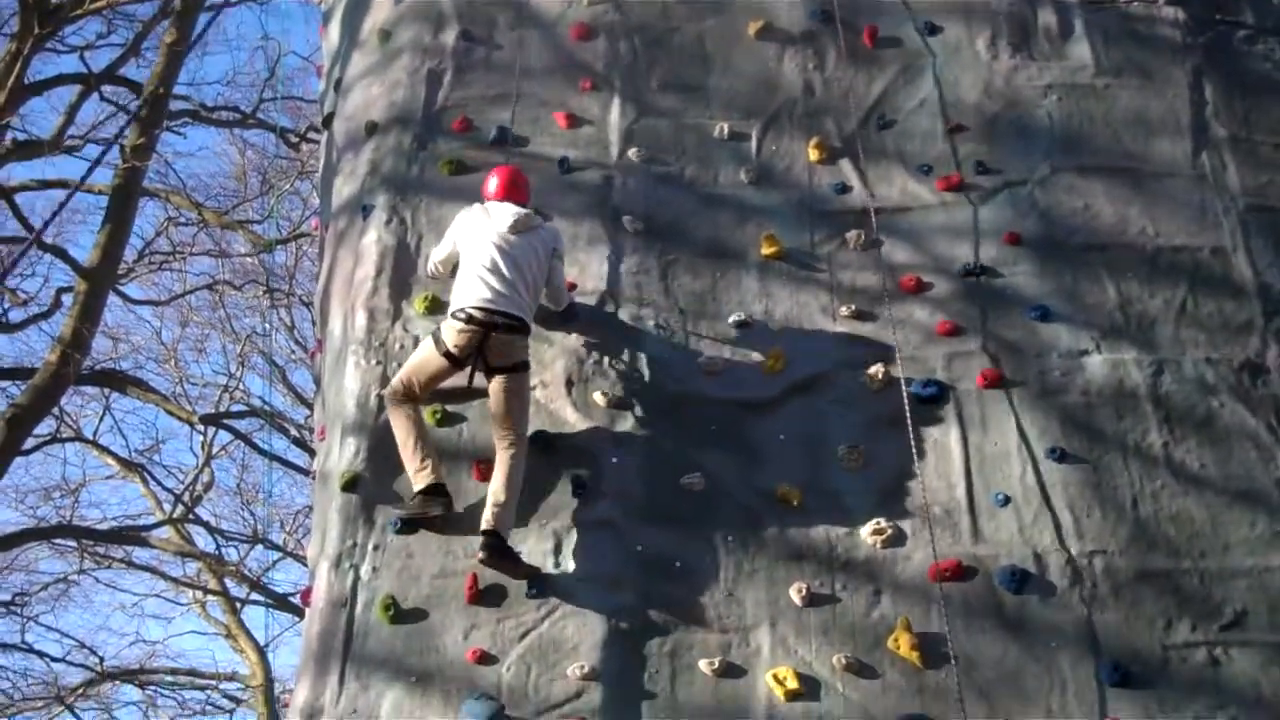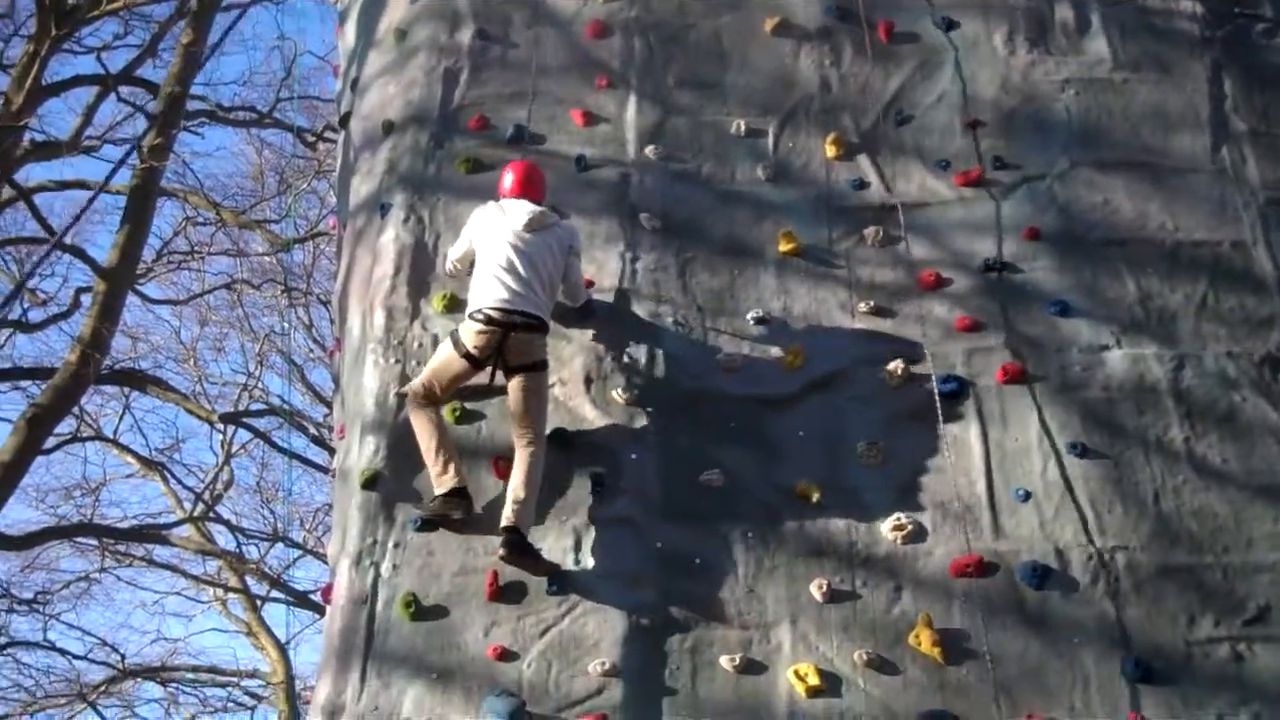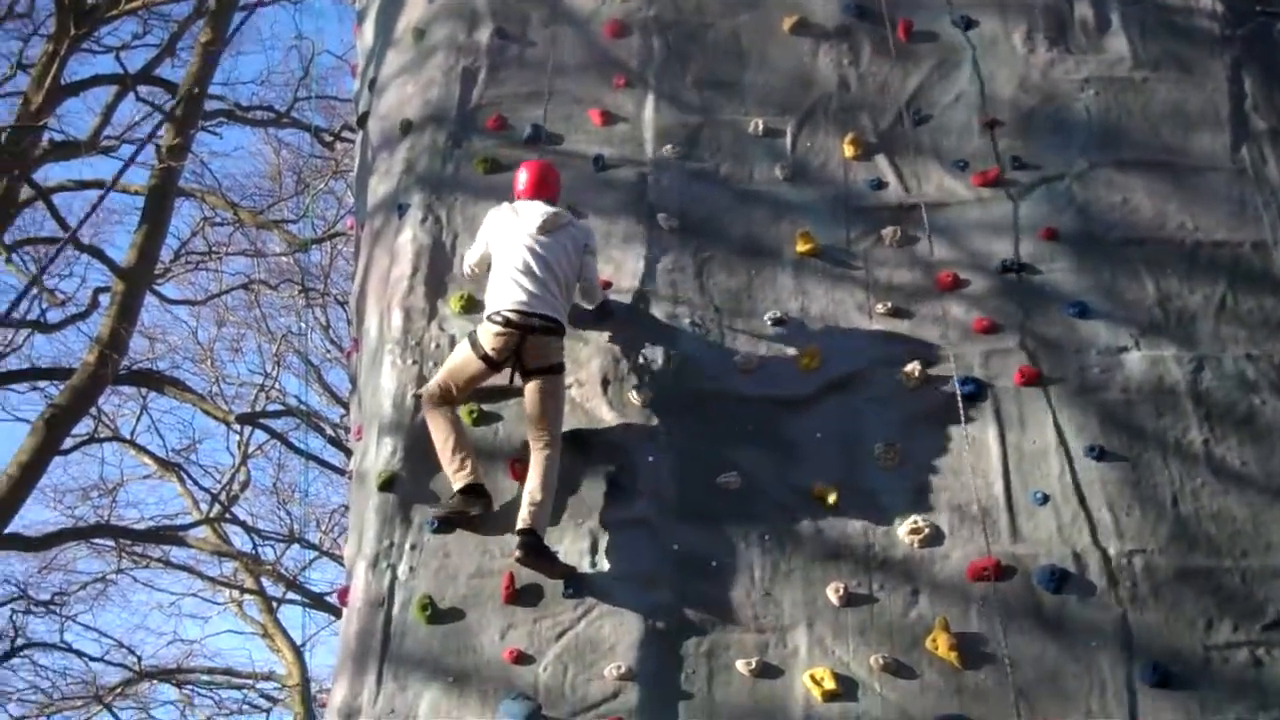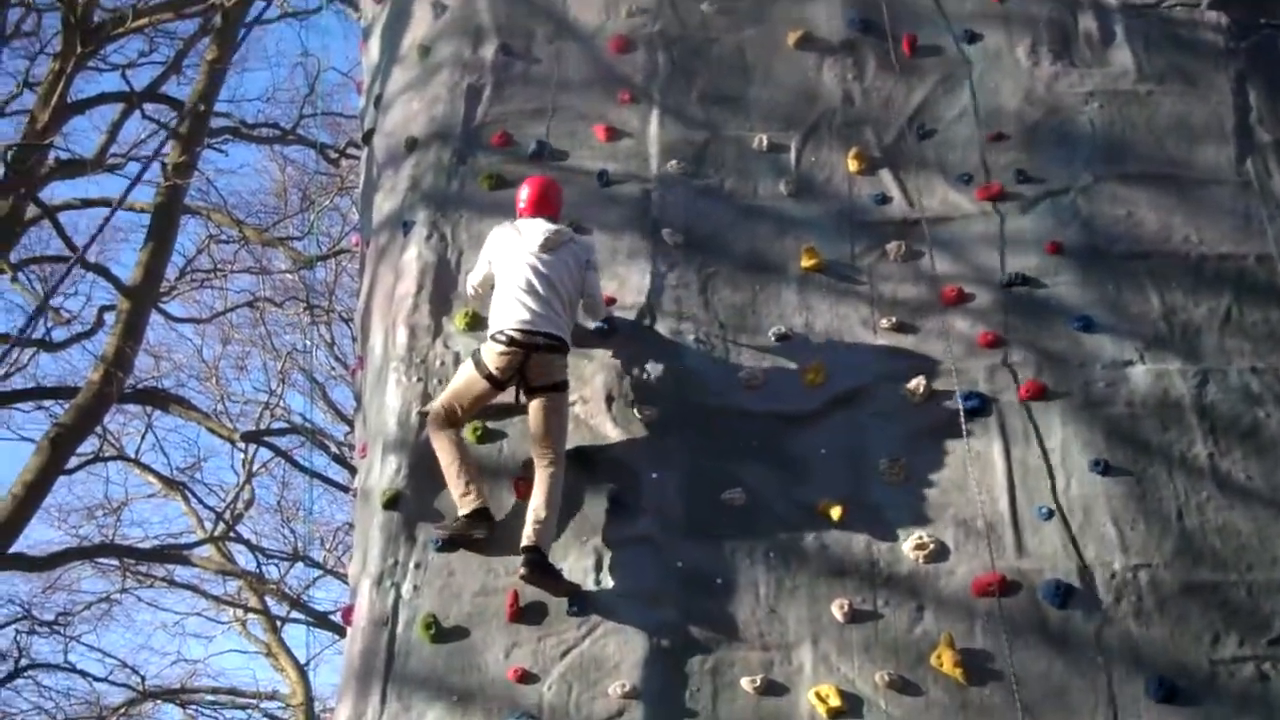
dt=0.1s
person 1, frame 1
left shoulder: (471, 216)
right shoulder: (549, 235)
left elbow: (435, 267)
right elbow: (559, 301)
right wrist: (565, 298)
left hip: (465, 323)
right hip: (511, 335)
left knee: (398, 395)
right knee: (511, 443)
left ankle: (431, 489)
right ankle: (494, 536)
person 1, frame 2
left shoulder: (486, 215)
right shoulder: (565, 232)
left elbow: (453, 265)
right elbow: (577, 297)
right wrist: (583, 293)
left hip: (483, 324)
right hip: (529, 334)
left knee: (420, 398)
right knee: (529, 440)
left ankle: (452, 492)
right ankle: (515, 533)
person 1, frame 3
left shoulder: (501, 216)
right shoulder: (580, 231)
left elbow: (470, 268)
right elbow: (592, 295)
right wrist: (600, 299)
left hip: (501, 326)
right hip: (547, 336)
left knee: (435, 398)
right knee: (545, 443)
left ankle: (469, 489)
right ankle: (530, 535)
person 1, frame 4
left shoulder: (503, 235)
right shoulder: (581, 248)
left elbow: (474, 289)
right elbow: (596, 311)
right wrist: (605, 315)
left hip: (505, 345)
right hip: (551, 354)
left knee: (440, 418)
right knee: (550, 460)
left ankle: (474, 512)
right ankle: (535, 552)
